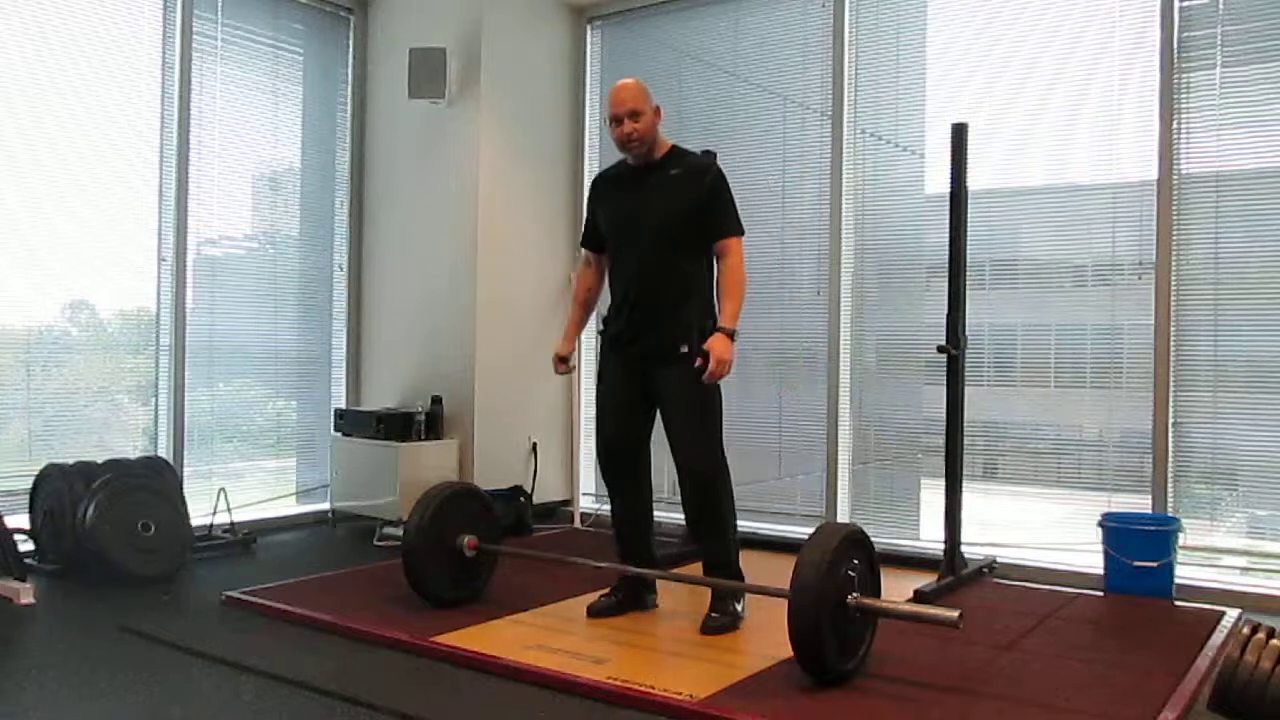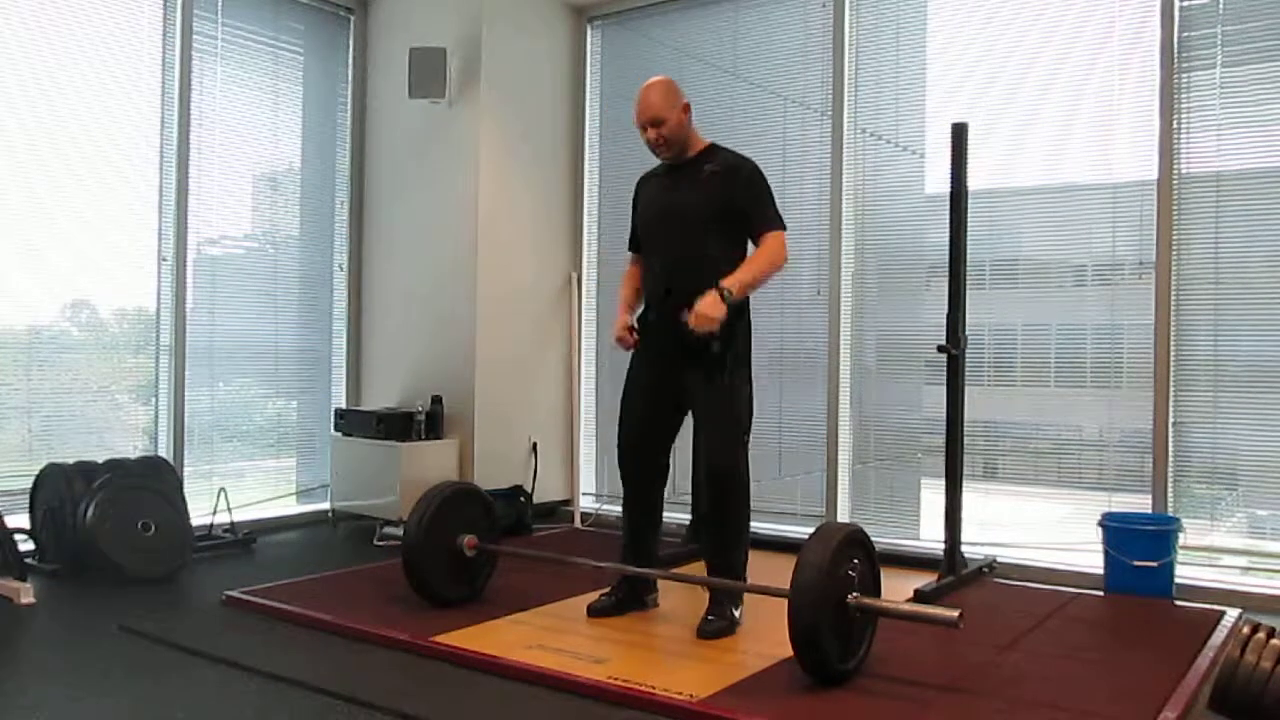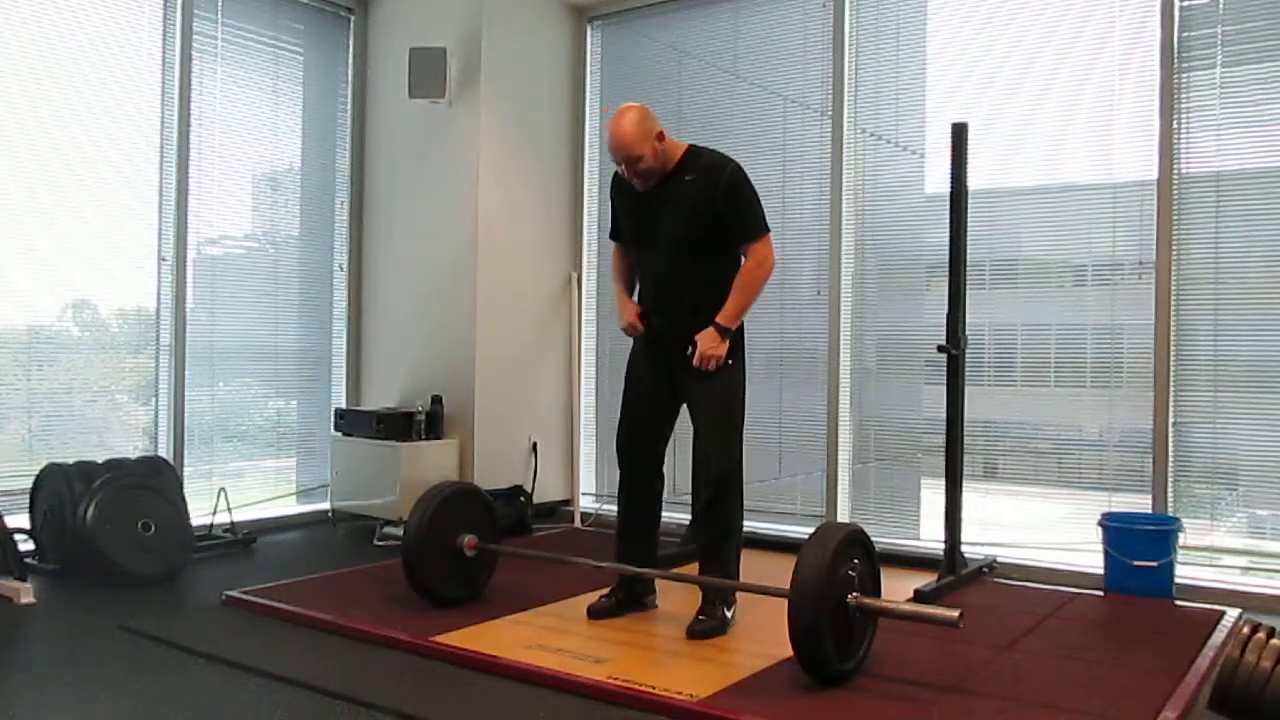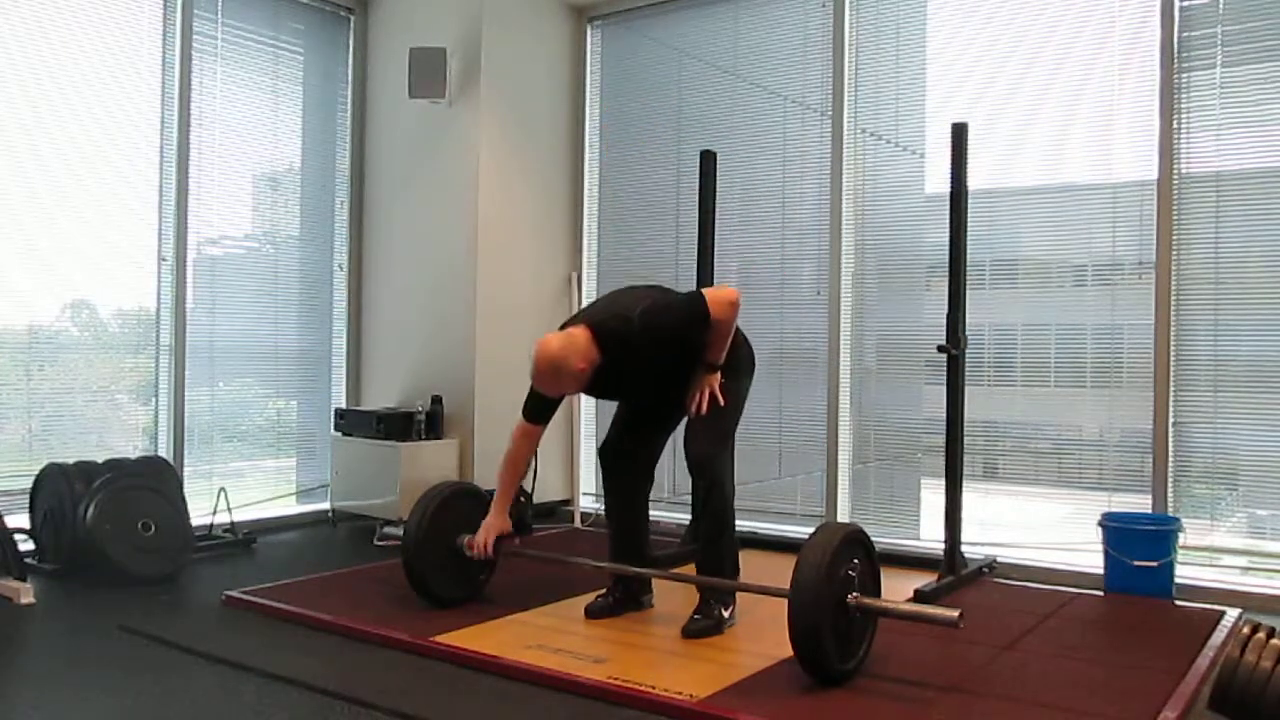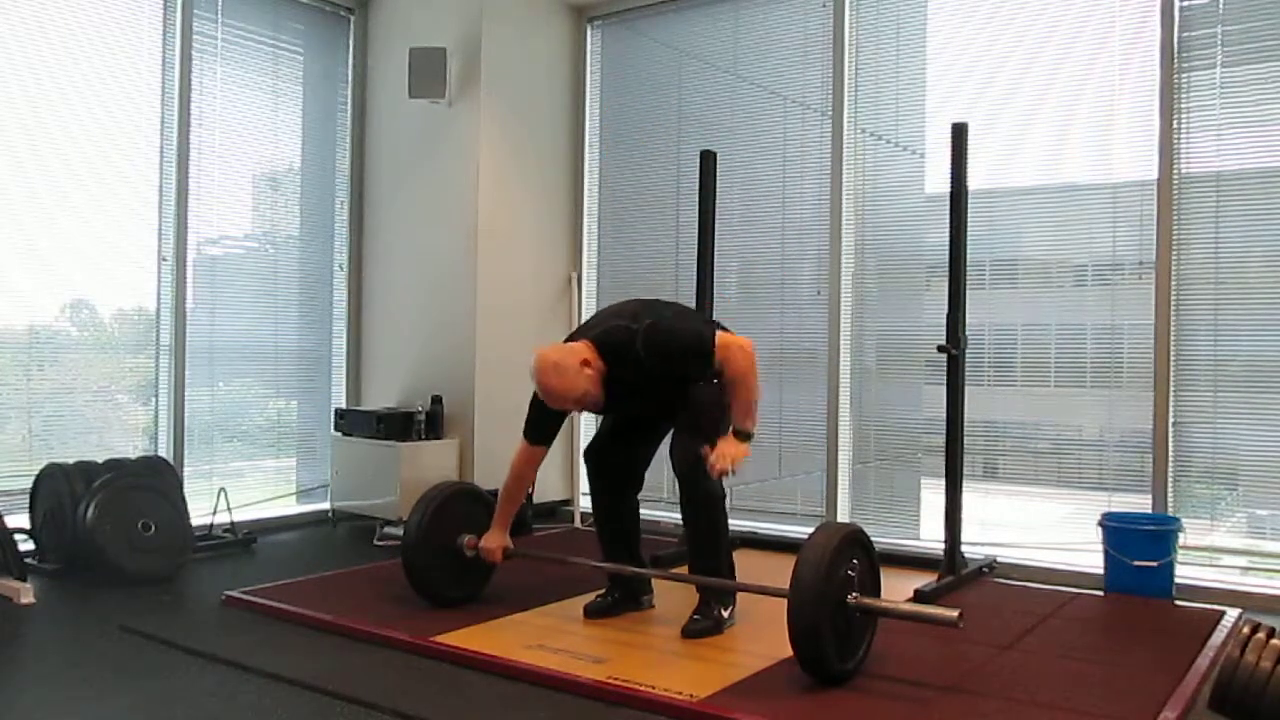
dt=1s
person 1, frame 1
left shoulder: (699, 175)
right shoulder: (606, 185)
left elbow: (730, 256)
right elbow: (592, 264)
left wrist: (724, 331)
right wrist: (570, 333)
left hip: (683, 349)
right hip: (621, 349)
left knee: (700, 464)
right knee: (619, 462)
left ankle: (727, 587)
right ankle: (637, 580)
person 1, frame 2
left shoulder: (736, 172)
right shoulder: (647, 186)
left elbow: (774, 249)
left wrist: (723, 294)
right wrist: (626, 307)
left hip: (716, 349)
right hip: (654, 347)
left knee: (722, 467)
right knee: (637, 460)
left ankle: (726, 593)
right ankle: (637, 580)
person 1, frame 3
left shoulder: (719, 175)
right shoulder: (624, 184)
left elbow: (760, 256)
left wrist: (721, 328)
right wrist: (624, 299)
left hip: (711, 344)
right hip: (653, 343)
left knee: (717, 467)
right knee: (635, 457)
left ankle: (719, 595)
right ankle: (634, 582)
person 1, frame 4
left shoulder: (640, 328)
right shoulder: (557, 361)
left elbow: (727, 299)
right elbow: (526, 435)
left wrist: (710, 369)
right wrist: (498, 512)
left hip: (721, 363)
right hip: (658, 374)
left knee: (706, 458)
right knee: (618, 456)
left ankle: (718, 598)
right ankle: (631, 584)
person 1, frame 5
left shoulder: (644, 343)
right shoulder: (557, 380)
left elbow: (740, 349)
right elbow: (528, 458)
left wrist: (741, 437)
right wrist: (499, 529)
left hip: (708, 374)
left knee: (691, 460)
right knee: (604, 460)
left ankle: (718, 598)
right ankle: (629, 585)
